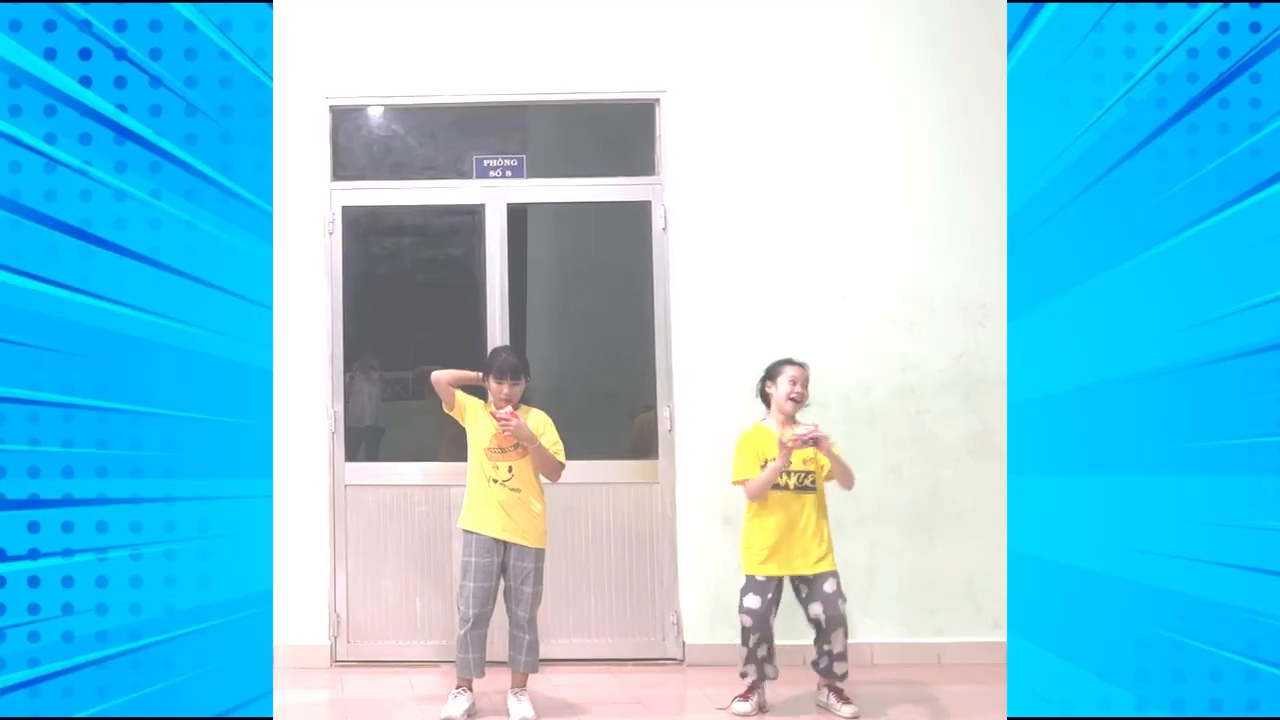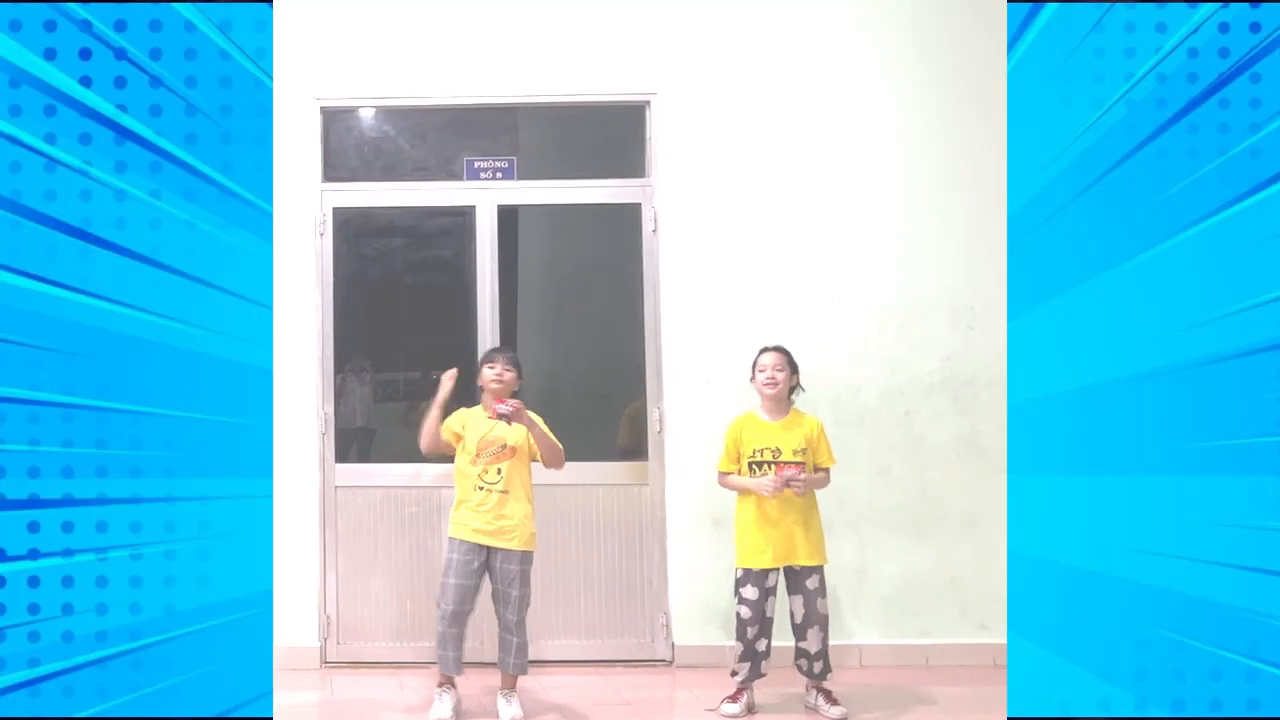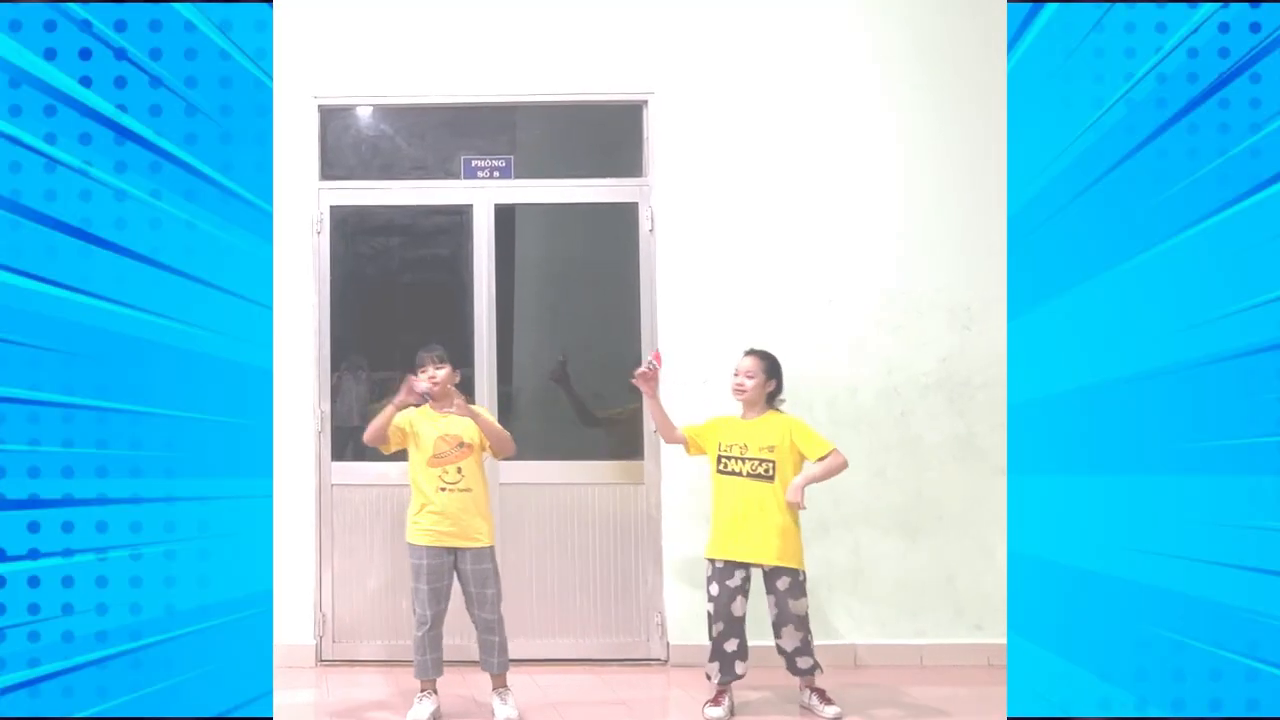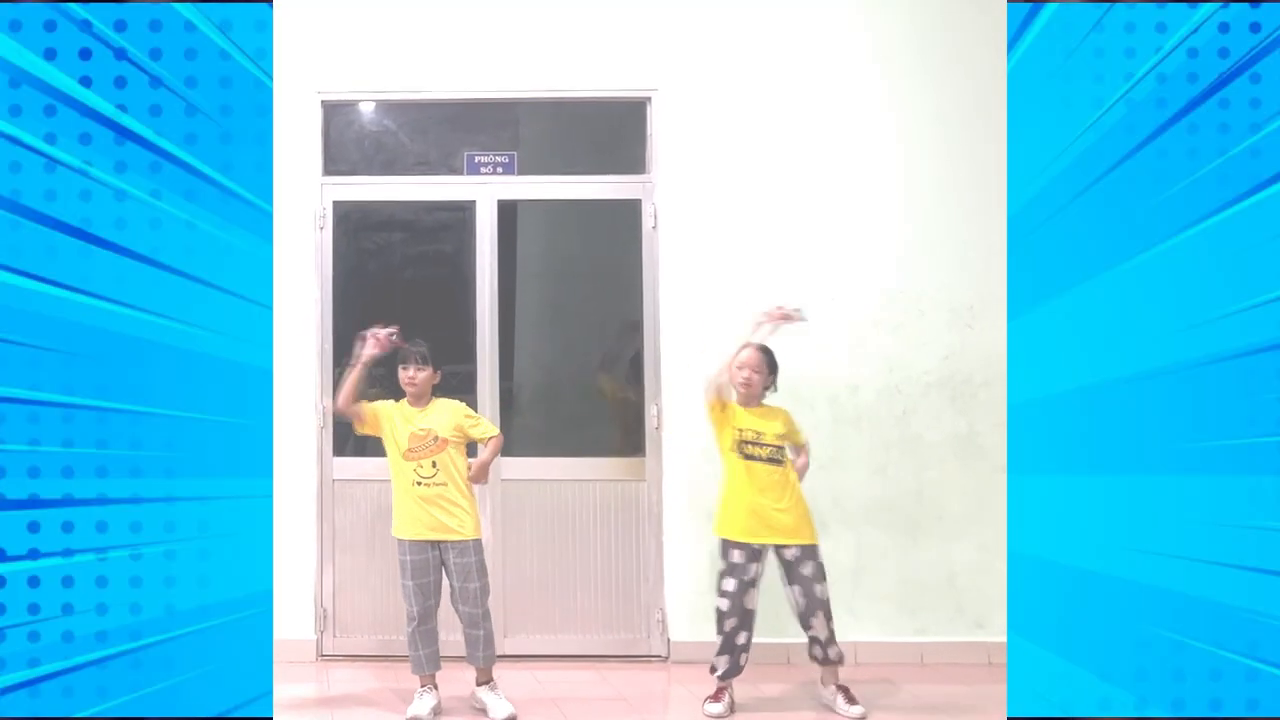
dt=0.7s
person 1, frame 1
left shoulder: (812, 438)
right shoulder: (752, 438)
left elbow: (847, 483)
right elbow: (752, 493)
left wrist: (827, 452)
right wrist: (781, 459)
left hip: (813, 551)
right hip: (764, 552)
left knee: (833, 617)
right knee: (753, 619)
left ankle: (828, 687)
right ankle: (754, 688)
person 1, frame 2
left shoulder: (810, 425)
right shoulder: (740, 426)
left elbow: (824, 475)
right elbow: (724, 476)
left wrist: (809, 480)
right wrist: (756, 484)
left hip: (803, 539)
right hip: (757, 540)
left knee: (812, 615)
right knee: (751, 615)
left ankle: (815, 687)
right ankle: (744, 687)
person 1, frame 3
left shoulder: (788, 426)
right shoulder: (719, 427)
left elbow: (838, 461)
right elbow: (670, 435)
left wrist: (802, 480)
right wrist: (651, 395)
left hip: (777, 543)
right hip: (728, 542)
left knee: (791, 616)
right knee: (723, 615)
left ankle: (809, 688)
right ankle: (723, 688)
person 1, frame 4
left shoulder: (782, 416)
right shoulder: (722, 411)
left elbow: (801, 449)
right elbow: (716, 384)
left wrist: (800, 466)
right wrist: (757, 334)
left hip: (792, 524)
right hip: (742, 527)
left knee: (813, 601)
right knee: (733, 606)
left ankle: (831, 683)
right ankle: (723, 686)
person 2, frame 1
left shoulder: (538, 419)
right shoulder: (473, 411)
left elbow: (556, 472)
right elbow: (438, 378)
left wrist: (527, 438)
right wrist: (481, 377)
left hip: (527, 532)
right hip: (481, 528)
left knee: (523, 614)
right knee: (472, 611)
right ankle: (464, 690)
person 2, frame 2
left shoulder: (527, 420)
right shoulder: (463, 417)
left elbow: (557, 462)
right elbow: (427, 447)
left wrist: (527, 422)
right wrist: (442, 395)
left hip: (513, 534)
right hip: (467, 530)
left knee: (512, 616)
right knee: (451, 610)
right ankle: (447, 688)
person 2, frame 3
left shoulder: (473, 416)
right shoulder: (410, 418)
left elbow: (507, 450)
right elbow: (370, 439)
left wrist: (471, 413)
right wrist: (398, 402)
left hip: (475, 533)
right hip: (428, 534)
left knee: (488, 614)
right knee: (427, 617)
person 2, frame 4
left shoulder: (454, 410)
right shoulder: (385, 414)
left elbow: (493, 435)
right elbow: (342, 404)
left wrist: (482, 462)
right wrist: (365, 356)
left hip: (459, 526)
right hip: (413, 529)
left knee: (474, 606)
right knee: (420, 611)
left ankle: (485, 685)
